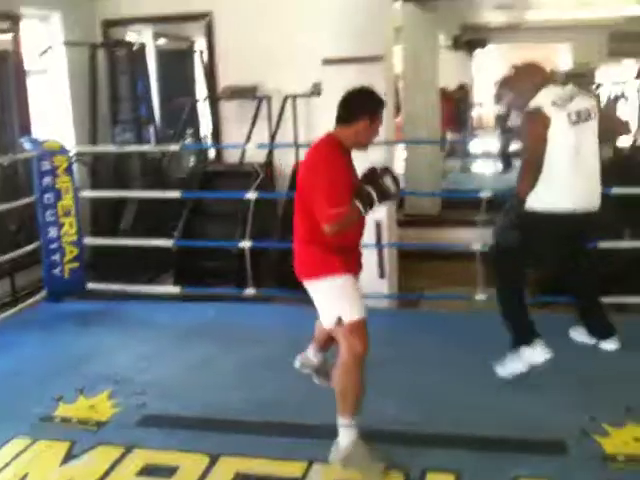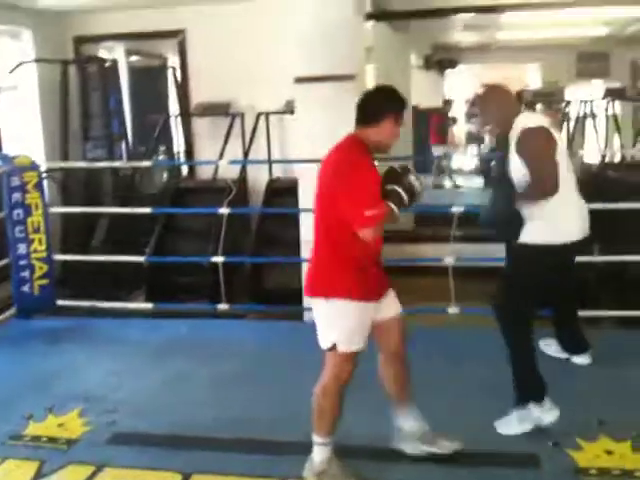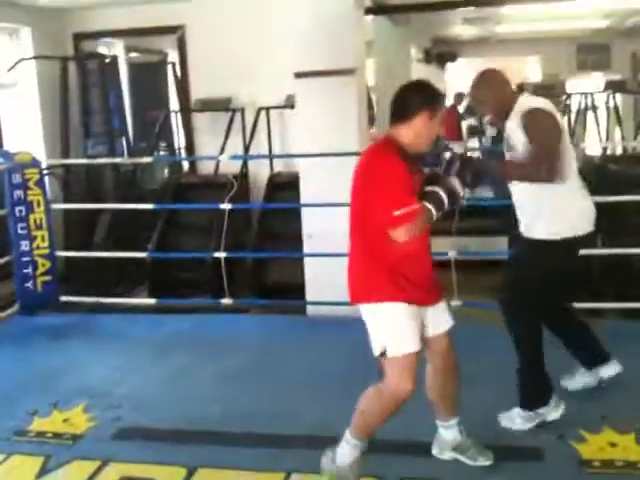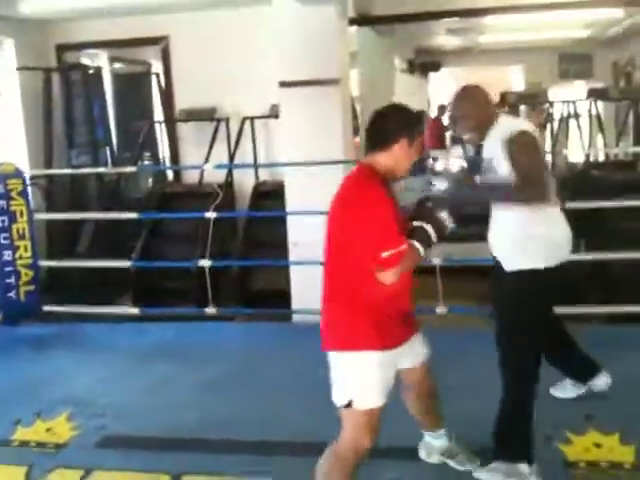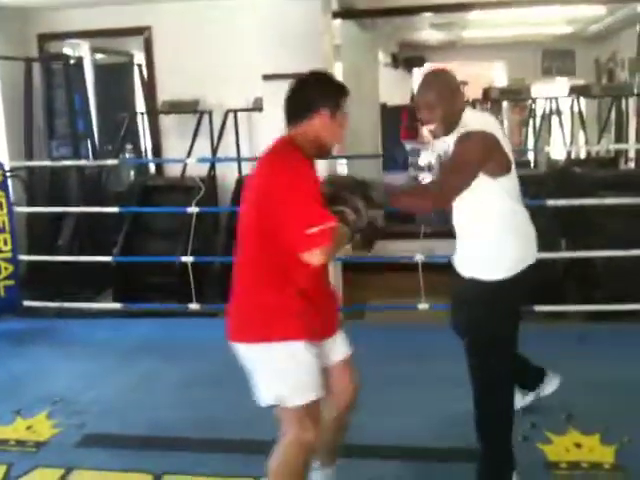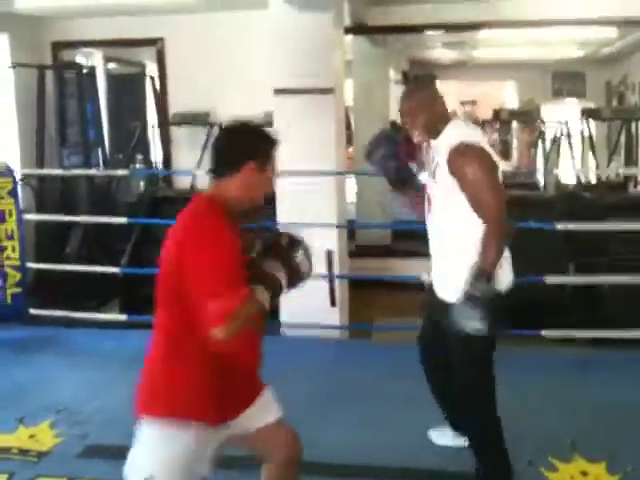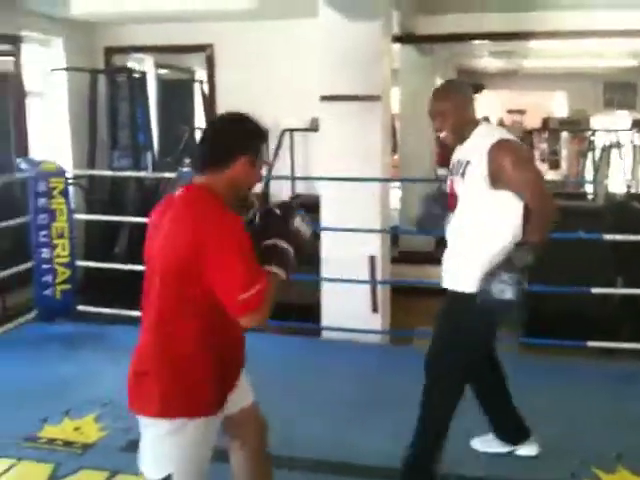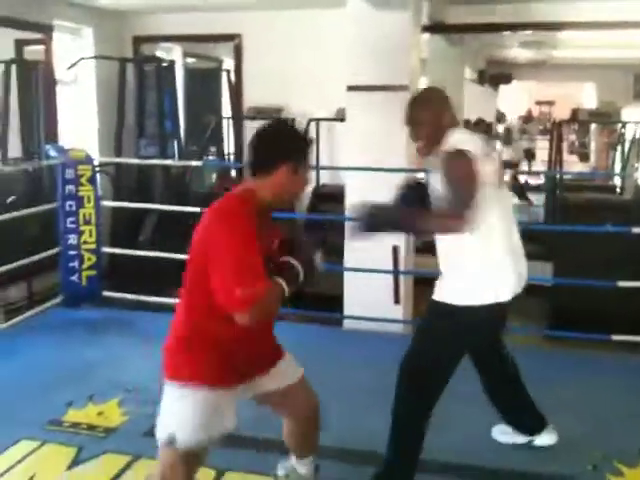
dt=0.3s
person 1, frame 1
left shoulder: (335, 152)
right shoulder: (327, 158)
right elbow: (332, 222)
left wrist: (367, 187)
right wrist: (370, 196)
left hip: (338, 258)
right hip: (325, 263)
left knee: (337, 322)
right knee: (355, 345)
left ankle: (310, 359)
right ankle: (346, 442)
person 1, frame 2
left shoulder: (351, 154)
right shoulder: (352, 162)
right elbow: (368, 228)
left wrist: (390, 188)
right wrist: (399, 194)
left hip: (363, 273)
right hip: (341, 283)
left knee: (395, 345)
right knee: (340, 369)
left ankle: (411, 430)
person 1, frame 3
left shoulder: (404, 159)
right shoulder: (381, 162)
right elbow: (403, 229)
left wrist: (442, 181)
right wrist: (440, 196)
left hip: (418, 281)
right hip: (384, 288)
left knee: (443, 357)
right knee: (400, 384)
left ankle: (449, 437)
person 1, frame 4
left shoulder: (372, 185)
right shoulder: (365, 195)
right elbow: (390, 271)
left wrist: (418, 221)
right wrist: (425, 233)
left hip: (391, 320)
right hip: (358, 332)
left knee: (420, 382)
right knee: (358, 439)
left ankle: (436, 443)
person 1, frame 5
left shoulder: (292, 162)
right shoulder: (288, 167)
right elbow: (318, 251)
left wrist: (340, 213)
right wrist: (347, 215)
left hip: (307, 309)
right hip: (272, 321)
left knee: (343, 389)
right knee: (304, 431)
person 1, frame 6
left shoulder: (219, 219)
right shoulder: (205, 230)
right elbow: (224, 326)
left wrist: (263, 265)
right wrist: (275, 277)
right hip: (180, 398)
left knee: (286, 450)
person 1, frame 7
left shoulder: (174, 205)
right shoulder: (218, 221)
right elbow: (253, 311)
left wrist: (254, 244)
right wrist: (278, 251)
right hip: (178, 387)
left knee: (252, 433)
person 1, frame 8
left shoulder: (254, 212)
right shoulder: (233, 223)
right elbow: (248, 311)
right wrist: (292, 269)
left hip: (253, 353)
right hip: (203, 363)
left knee: (305, 407)
person 2, frame 1
left shoulder: (535, 113)
right shoulder: (585, 99)
left elbow: (532, 166)
left wrist: (512, 211)
left hip: (549, 207)
right hip: (586, 202)
left knee: (505, 261)
right knee: (575, 262)
left ankle: (526, 344)
right ankle: (602, 331)
person 2, frame 2
left shoulder: (529, 134)
right shoulder: (533, 124)
left elbow: (547, 184)
left wrist: (508, 198)
left hip: (547, 235)
right hip: (572, 226)
left knee: (511, 306)
right knee: (558, 284)
left ankle: (534, 401)
right ankle: (575, 346)
person 2, frame 3
left shoulder: (534, 114)
right shoulder: (513, 120)
left elbow: (552, 169)
right elbow: (513, 173)
left hip: (556, 227)
right hip: (542, 227)
left knee: (517, 305)
right knee: (545, 300)
left ankle: (537, 402)
right ankle: (597, 361)
person 2, frame 4
left shoulder: (516, 137)
right shoulder: (491, 141)
left elbow: (536, 191)
left wrist: (491, 192)
left hip: (536, 255)
right hip: (515, 254)
left knee: (516, 344)
right knee: (534, 324)
right ankle: (588, 373)
person 2, frame 5
left shoulder: (476, 137)
right shoulder: (459, 132)
left elbow: (436, 198)
left hip: (502, 265)
right hip: (475, 259)
left knee: (486, 361)
right knee: (470, 328)
right ankle: (534, 380)
person 2, frame 6
left shoulder: (464, 150)
right shoulder: (439, 146)
left elbow: (497, 223)
right elbow: (439, 205)
left wrist: (480, 285)
left hip: (474, 284)
right hip: (450, 281)
left knee: (470, 378)
right knee: (433, 352)
right ankle: (465, 426)
person 2, frame 7
left shoulder: (499, 150)
right shoulder: (463, 151)
left elbow: (540, 208)
left hip: (480, 282)
right hip: (464, 278)
left knee: (444, 370)
right knee: (478, 358)
right ankle: (511, 434)
person 2, frame 8
left shoulder: (456, 156)
right shoulder: (468, 148)
left elbow: (457, 219)
left wrist: (392, 217)
right wrist: (422, 208)
left hip: (473, 288)
right hip: (492, 282)
left knee: (418, 376)
right knee: (487, 351)
right ankle: (532, 425)
